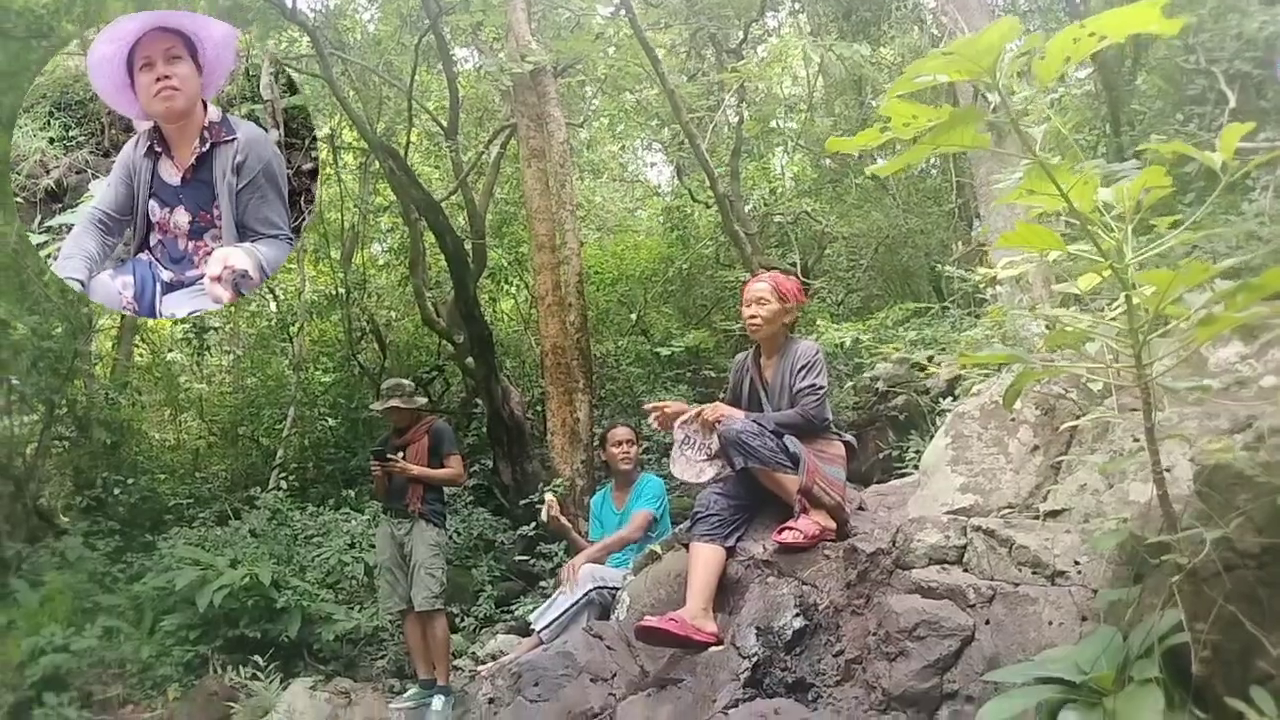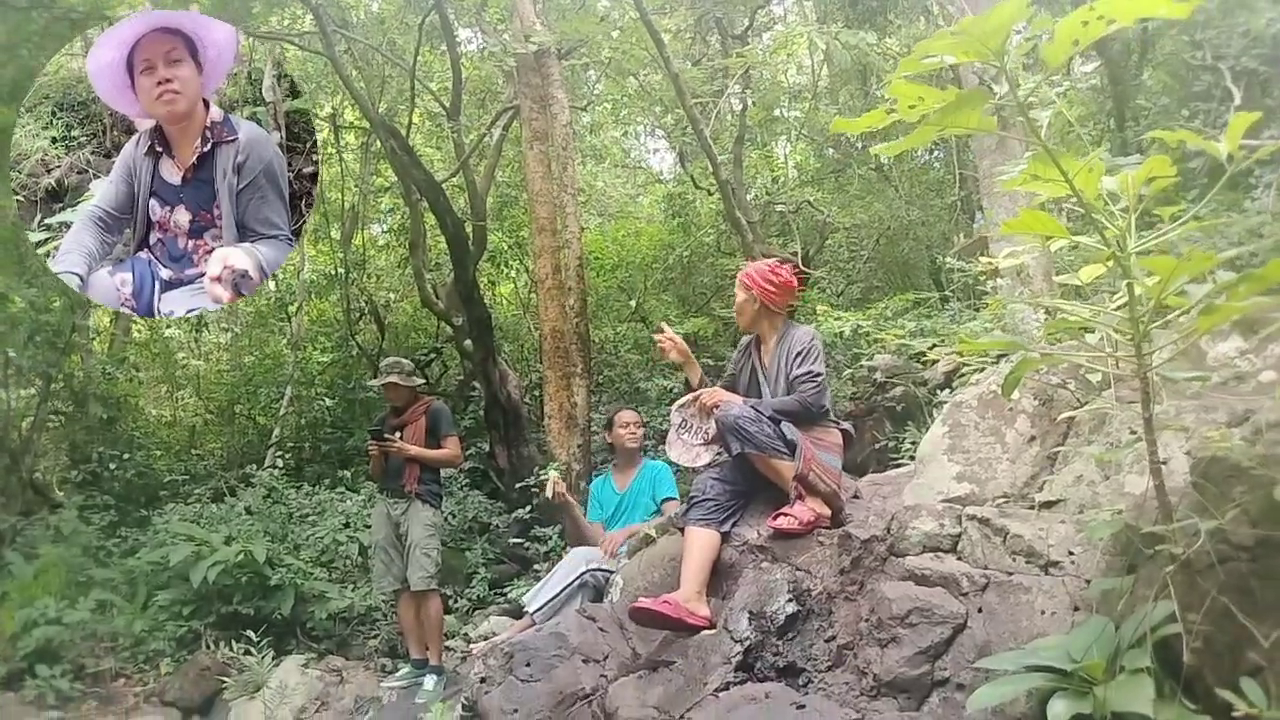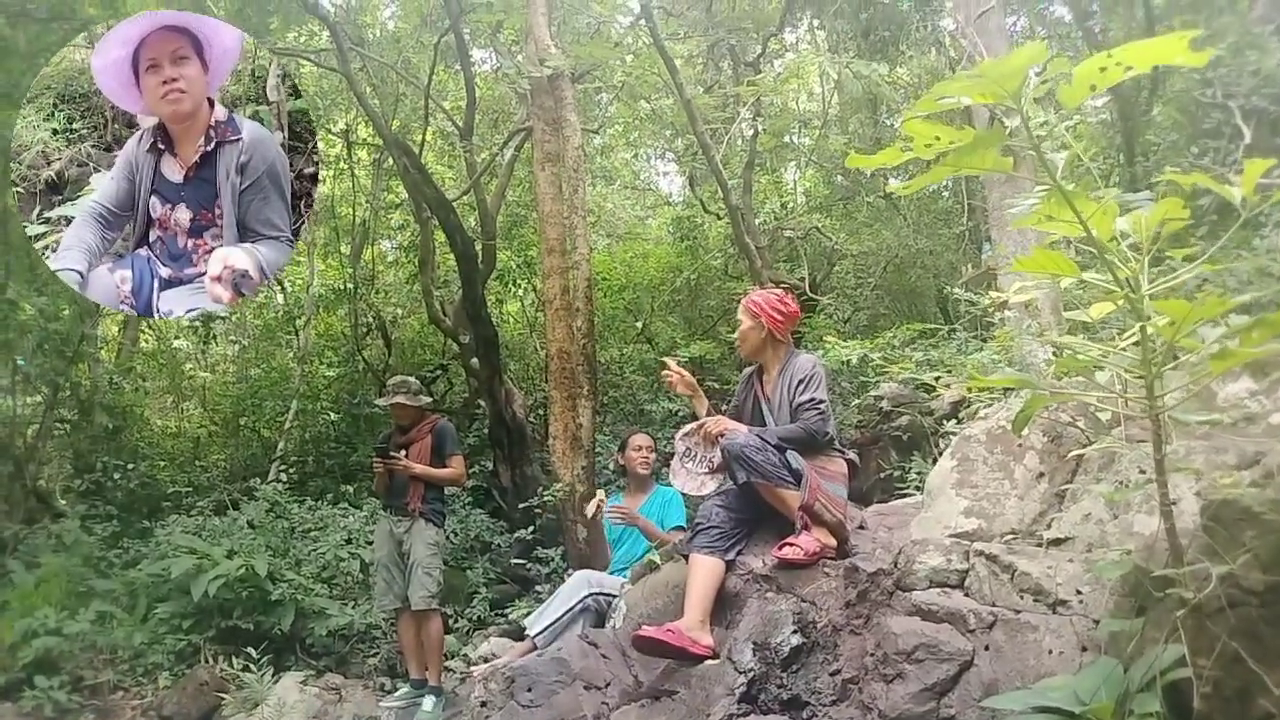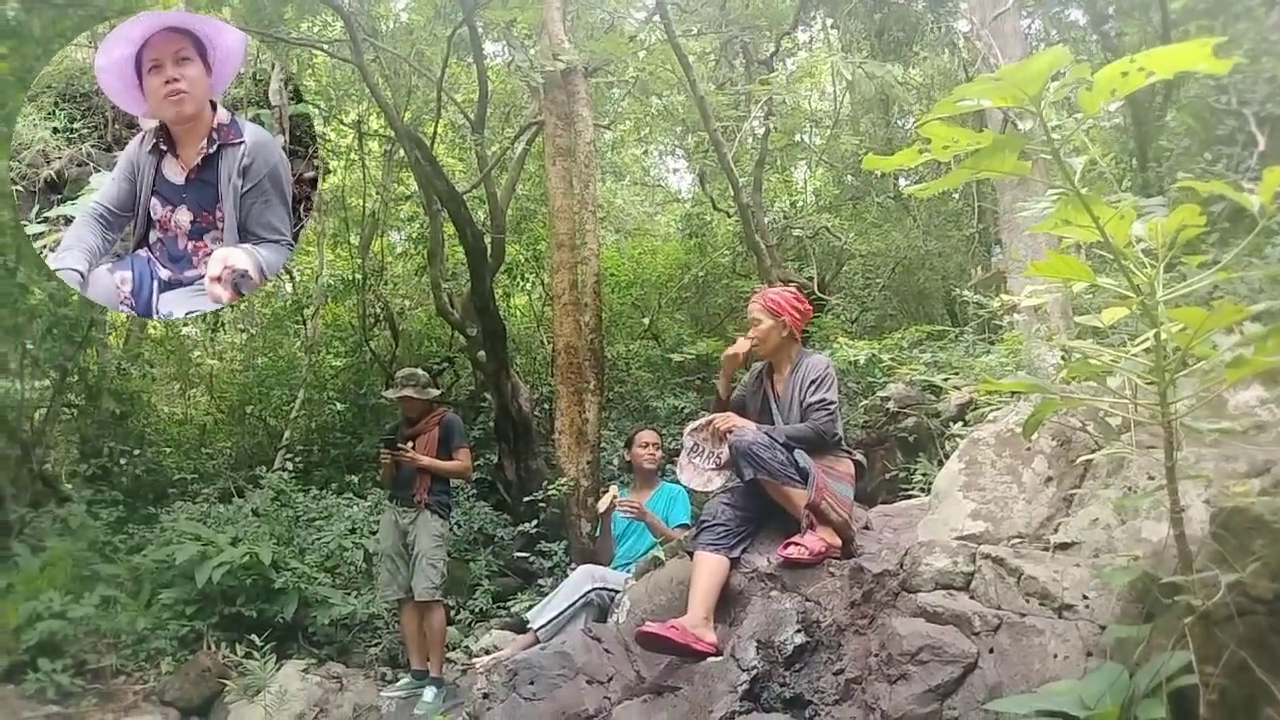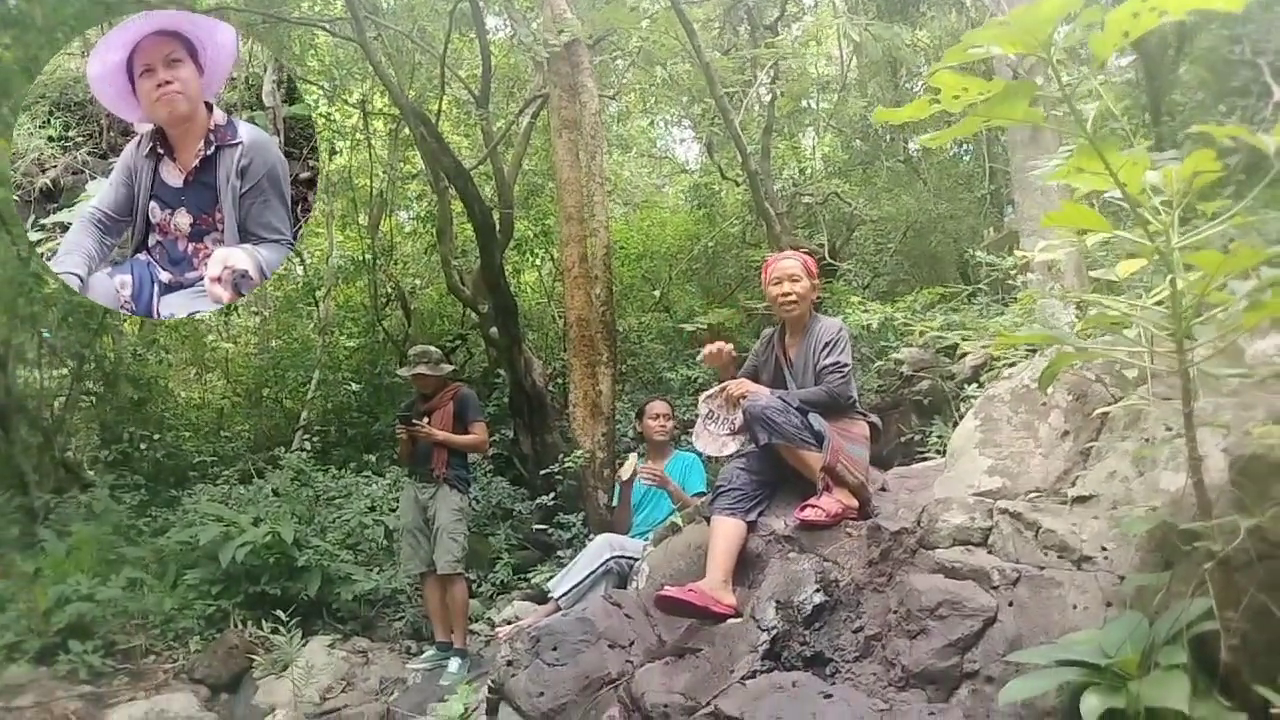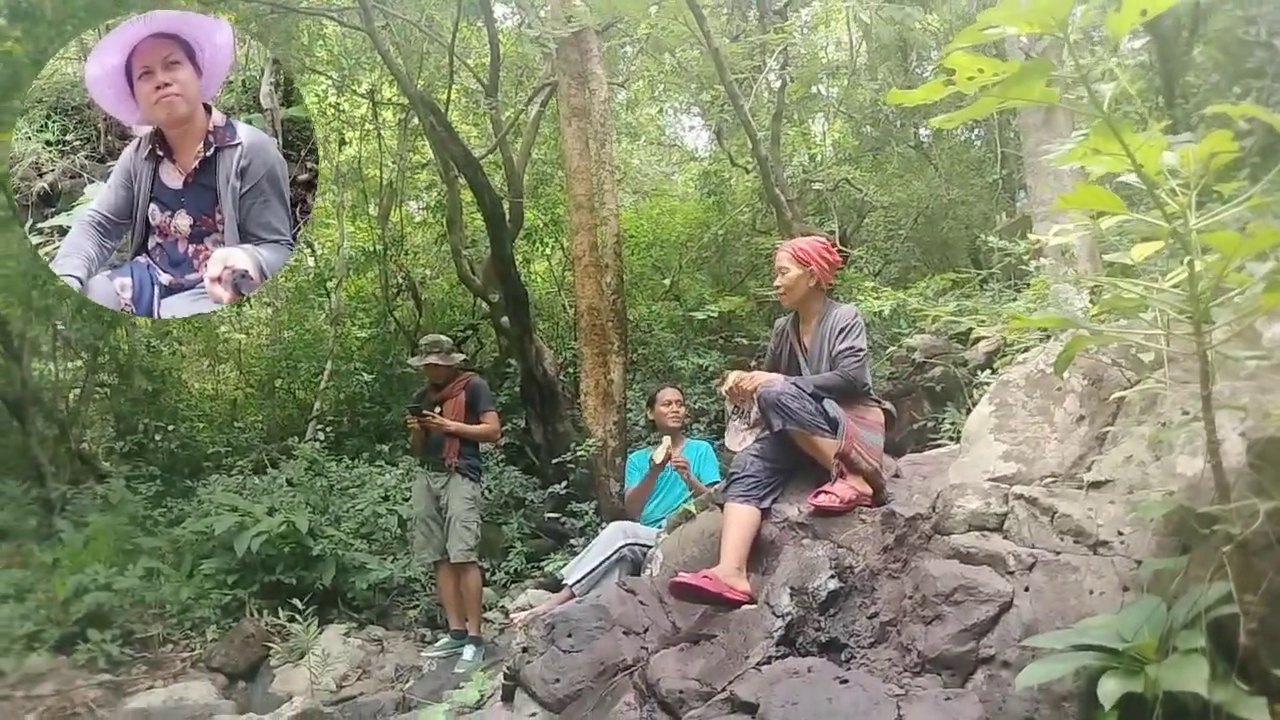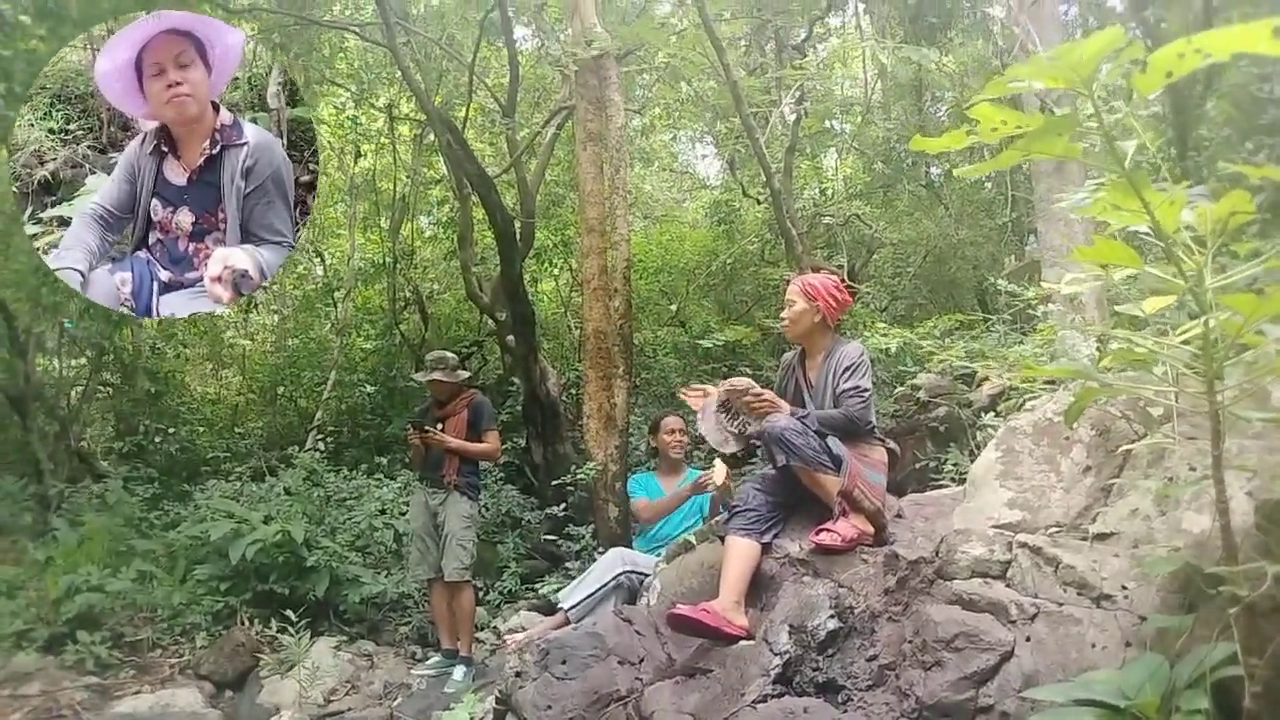
dt=0.7s
person 1, frame 1
left shoulder: (806, 353)
right shoulder: (743, 364)
left elbow: (811, 416)
right elbow: (728, 415)
left wrist: (742, 418)
right wrist: (690, 413)
left hip: (813, 461)
right hip: (765, 471)
left knee: (737, 432)
right knee: (713, 501)
left ankle: (816, 513)
right ankle: (697, 615)
person 1, frame 2
left shoulder: (803, 339)
right shoulder: (746, 349)
left elbow: (809, 402)
right elbow: (718, 400)
left wrist: (740, 402)
right wrist: (687, 362)
left hip: (810, 447)
right hip: (763, 456)
left knee: (734, 417)
right knee: (709, 486)
left ankle: (811, 500)
right ankle: (691, 599)
person 1, frame 3
left shoulder: (806, 366)
right shoulder: (750, 379)
left elbow: (814, 429)
right elbow: (723, 430)
left wrist: (746, 432)
right wrist: (696, 395)
left hip: (816, 476)
right hip: (768, 485)
left knee: (740, 445)
right knee: (714, 513)
left ankle: (817, 530)
right ankle: (695, 627)
person 1, frame 4
left shoulder: (817, 367)
right shoulder: (758, 375)
left elbow: (823, 430)
right elbow: (725, 418)
left wrist: (755, 429)
right wrist: (726, 375)
left hip: (822, 475)
right hip: (772, 482)
left knee: (747, 442)
right knee: (719, 511)
left ankle: (823, 529)
right ankle: (698, 624)
person 1, frame 5
left shoulder: (831, 330)
right shoulder: (768, 341)
left elbow: (837, 393)
right elbow: (738, 390)
left wrist: (767, 394)
right wrist: (725, 367)
left hip: (837, 437)
right hip: (787, 446)
left knee: (761, 407)
right knee: (735, 476)
left ankle: (839, 491)
right ankle: (717, 586)
person 1, frame 6
left shoulder: (845, 317)
right shoulder: (783, 329)
left elbow: (850, 378)
right elbow: (769, 380)
left wrist: (779, 382)
right wrist: (745, 382)
left hip: (851, 425)
right hip: (802, 434)
left knee: (776, 394)
right knee: (749, 463)
left ankle: (852, 478)
right ankle: (731, 573)
person 1, frame 7
left shoulder: (851, 355)
right shoulder: (791, 363)
left elbow: (855, 418)
right elbow: (766, 421)
left wrist: (789, 412)
left hip: (855, 462)
right hip: (805, 470)
left knee: (781, 428)
right knee: (752, 496)
left ankle: (855, 516)
right ankle: (730, 606)
person 2, frame 1
left shoulder: (437, 431)
right shoulder: (385, 442)
left elbow: (458, 475)
left wrist: (412, 470)
right wrist: (379, 477)
left hip: (423, 522)
right hip: (390, 524)
left knee: (429, 604)
right knee: (405, 606)
left ankle: (443, 688)
right ankle: (424, 683)
person 2, frame 2
left shoulder: (435, 411)
right shoulder: (383, 421)
left elbow: (455, 456)
left wrist: (409, 450)
right wrist: (376, 457)
left hip: (420, 503)
right hip: (386, 504)
left knee: (424, 584)
right knee: (400, 586)
left ankle: (436, 668)
right ankle: (417, 663)
person 2, frame 3
left shoulder: (440, 430)
right shoulder: (387, 439)
left elbow: (458, 476)
left wrist: (414, 468)
right wrist: (381, 474)
left hip: (423, 521)
right hip: (389, 521)
left knee: (425, 603)
right knee: (401, 605)
left ankle: (435, 689)
right ankle: (416, 682)
person 2, frame 4
left shoulder: (448, 422)
right shoulder: (395, 429)
left elbow: (465, 468)
left wrist: (422, 460)
right wrist: (387, 466)
left hip: (428, 513)
right hip: (394, 512)
left knee: (428, 594)
right knee: (403, 595)
left ankle: (436, 680)
right ankle: (417, 673)
person 2, frame 5
left shoulder: (462, 397)
right shoulder: (409, 407)
left elbow: (481, 442)
left wrist: (437, 435)
right wrist: (405, 442)
left hip: (448, 487)
right hip: (414, 488)
left knee: (450, 568)
right knee: (426, 569)
left ankle: (460, 651)
right ankle: (442, 645)
person 2, frame 6
left shoulder: (474, 387)
right shoulder: (421, 397)
left elbow: (493, 431)
left wrist: (449, 425)
right wrist: (416, 432)
left hip: (460, 476)
right hip: (426, 477)
left knee: (464, 556)
right knee: (439, 558)
left ankle: (475, 639)
right ankle: (456, 633)
person 2, frame 7
left shoulder: (477, 405)
right shoulder: (425, 411)
left elbow: (494, 450)
left wrist: (450, 442)
right wrist: (417, 446)
left hip: (459, 494)
right hip: (425, 493)
left knee: (458, 575)
right knee: (434, 575)
left ankle: (465, 659)
right ankle: (447, 652)
person 3, frame 1
left shoulder: (248, 145)
right shoulder: (138, 152)
left elbow: (277, 243)
right elbow: (99, 224)
left wrist: (247, 260)
right wrist: (65, 284)
left hip: (212, 292)
right hip: (148, 280)
person 3, frame 2
left shoulder: (249, 144)
right shoulder: (139, 150)
left elbow: (277, 243)
right elbow: (98, 222)
left wrist: (247, 262)
right wrist: (63, 278)
left hip: (211, 289)
right hip: (146, 277)
person 3, frame 3
left shoulder: (252, 144)
right shoulder: (141, 147)
left elbow: (277, 244)
right elbow: (99, 217)
left wrist: (248, 260)
right wrist: (63, 276)
left hip: (211, 289)
right hip: (146, 275)
person 3, frame 4
left shoulder: (254, 148)
right shoulder: (143, 148)
left elbow: (278, 247)
right elbow: (100, 218)
left wrist: (248, 262)
right wrist: (63, 275)
left hip: (212, 290)
right hip: (146, 276)
person 3, frame 5
left shoulder: (252, 148)
right shoulder: (140, 152)
left elbow: (278, 247)
right elbow: (98, 223)
left wrist: (248, 262)
right wrist: (64, 278)
left hip: (212, 292)
right hip: (147, 279)
person 3, frame 6
left shoulder: (251, 150)
right shoulder: (139, 155)
left elbow: (278, 248)
right elbow: (98, 226)
left wrist: (248, 262)
right wrist: (64, 280)
left hip: (212, 293)
right hip: (146, 281)
person 3, frame 7
left shoulder: (257, 150)
right shoulder: (143, 150)
left elbow: (278, 249)
right elbow: (100, 219)
left wrist: (249, 264)
right wrist: (64, 275)
left hip: (212, 293)
right hip: (147, 277)
person 4, frame 1
left shoulder: (652, 485)
right shoulder: (599, 501)
left elbow: (634, 532)
right elbow: (600, 558)
left wrist: (583, 558)
right wrist: (568, 533)
right hip: (611, 582)
left knee: (586, 575)
right knee: (586, 593)
left ankle: (526, 649)
person 4, frame 2
left shoulder: (658, 471)
right shoulder: (599, 486)
right elbow: (596, 541)
left wrist: (628, 531)
right wrist: (571, 510)
right hip: (607, 566)
left knee: (582, 557)
right knee: (581, 583)
left ankle: (518, 630)
person 4, frame 3
left shoulder: (669, 497)
right shoulder: (611, 505)
left wrist: (640, 522)
right hip: (611, 590)
left knee: (584, 580)
right knee: (584, 606)
left ankle: (519, 652)
person 4, frame 4
left shoulder: (674, 494)
right shoulder: (618, 499)
right elbow: (604, 560)
left wrist: (648, 518)
right wrist: (606, 521)
right hip: (612, 585)
left knee: (588, 575)
right knee: (587, 598)
left ankle: (522, 645)
person 4, frame 5
left shoulder: (689, 462)
right shoulder: (632, 469)
right elbow: (621, 529)
left wrist: (670, 486)
right wrist: (625, 490)
right hip: (630, 553)
left knee: (606, 544)
right knee: (607, 567)
left ankle: (546, 613)
person 4, frame 6
left shoulder: (701, 450)
right shoulder: (638, 459)
right elbow: (632, 511)
left wrist: (689, 477)
right wrist: (652, 474)
right hip: (642, 542)
left knee: (620, 531)
right knee: (621, 554)
left ankle: (559, 600)
person 4, frame 7
left shoulder: (702, 478)
right shoulder: (639, 482)
right elbow: (645, 515)
left wrist: (718, 499)
right wrist: (689, 492)
right hip: (639, 570)
left knee: (618, 557)
right knee: (618, 581)
left ankle: (552, 625)
